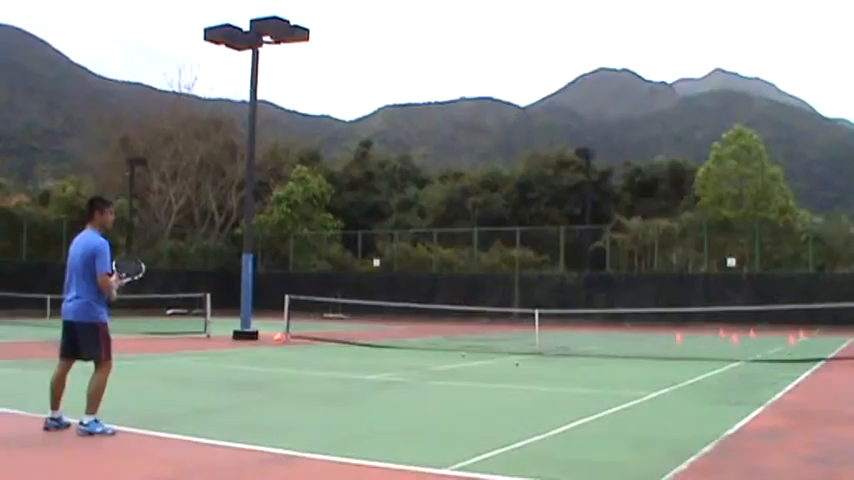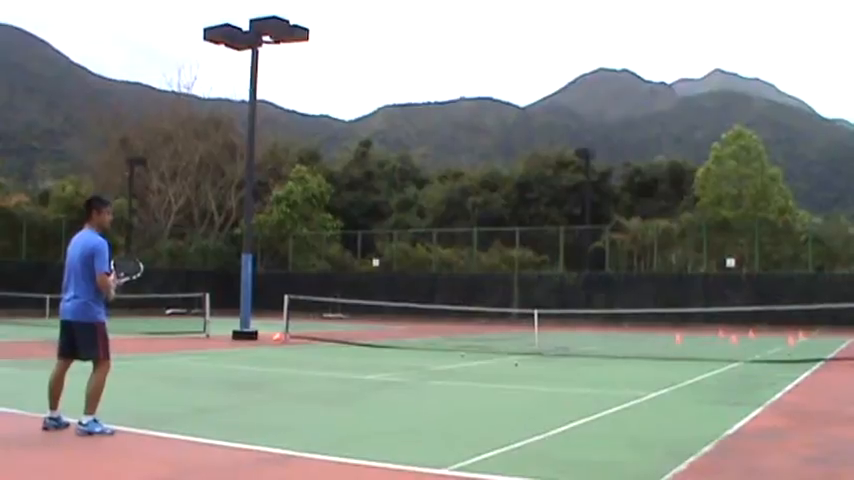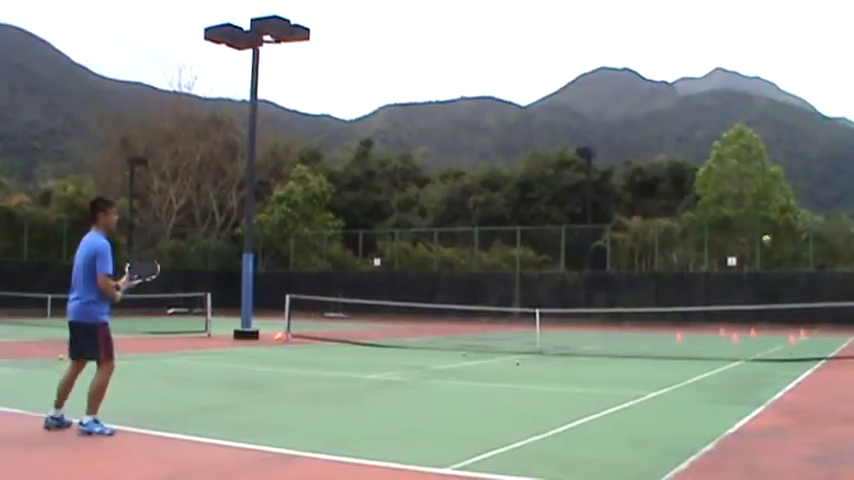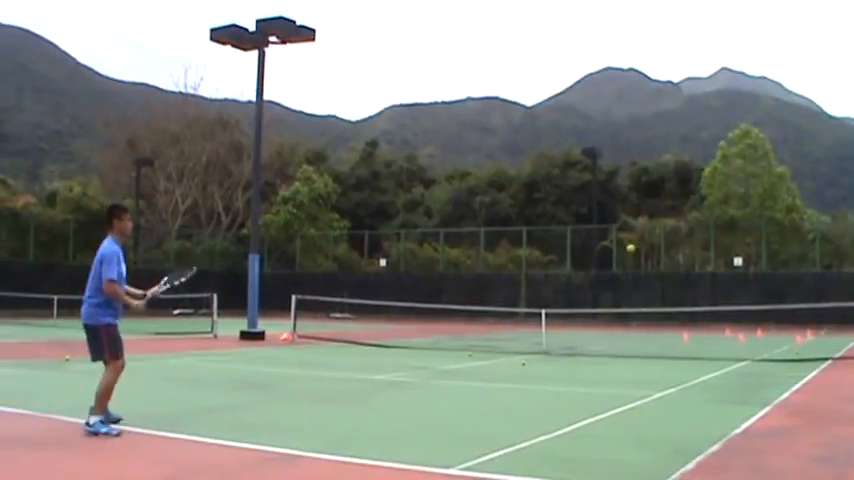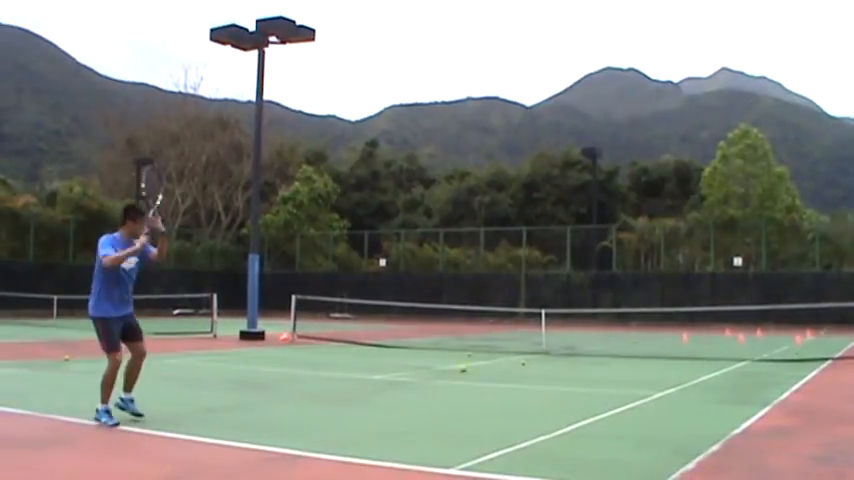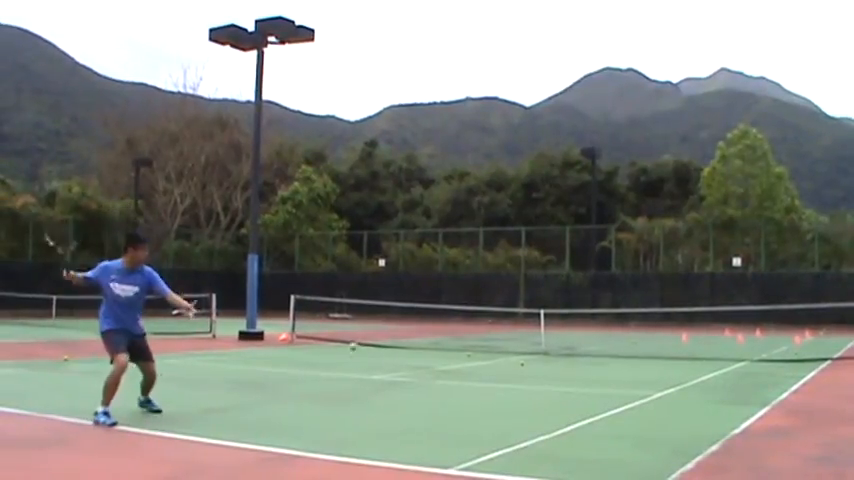
dt=0.3s
person 1, frame 1
left shoulder: (77, 241)
right shoulder: (100, 243)
right elbow: (102, 282)
left wrist: (111, 281)
right wrist: (112, 294)
left hip: (70, 311)
right hip: (91, 314)
left knee: (64, 364)
right knee: (103, 365)
left ankle: (54, 417)
right ankle: (89, 420)
person 1, frame 2
left shoulder: (75, 240)
right shoulder: (98, 243)
right elbow: (101, 281)
left wrist: (108, 281)
right wrist: (110, 293)
left hip: (68, 310)
right hip: (89, 313)
left knee: (62, 364)
right knee: (102, 365)
left ankle: (52, 416)
right ankle: (88, 421)
person 1, frame 3
left shoulder: (86, 241)
right shoulder: (101, 244)
right elbow: (103, 283)
left wrist: (116, 284)
right wrist: (116, 295)
left hip: (76, 311)
right hip: (92, 314)
left knee: (76, 365)
right knee: (106, 365)
left ankle: (55, 415)
right ankle: (89, 420)
person 1, frame 4
left shoulder: (117, 250)
right shoulder: (109, 251)
left elbow: (119, 285)
right elbow: (108, 288)
left wrist: (142, 293)
right wrist: (132, 304)
left hip: (108, 318)
right hip: (98, 317)
left knee: (118, 364)
right knee: (113, 365)
left ankle: (100, 409)
right ankle: (95, 420)
person 1, frame 5
left shoulder: (139, 244)
right shoulder: (107, 241)
left elbow: (160, 257)
right elbow: (108, 263)
left wrist: (161, 233)
right wrist: (135, 249)
left hip: (125, 310)
right hip: (104, 312)
left knee: (140, 352)
right knee: (115, 359)
left ankle: (126, 397)
right ankle: (103, 408)
person 1, frame 6
left shoulder: (148, 274)
right shoulder: (106, 268)
left elbow: (169, 295)
right elbow: (84, 279)
left wrist: (188, 307)
right wrist: (72, 276)
left hip: (135, 329)
right hip: (112, 327)
left knee: (151, 371)
right knee: (121, 363)
left ankle: (144, 399)
right ankle: (102, 411)
